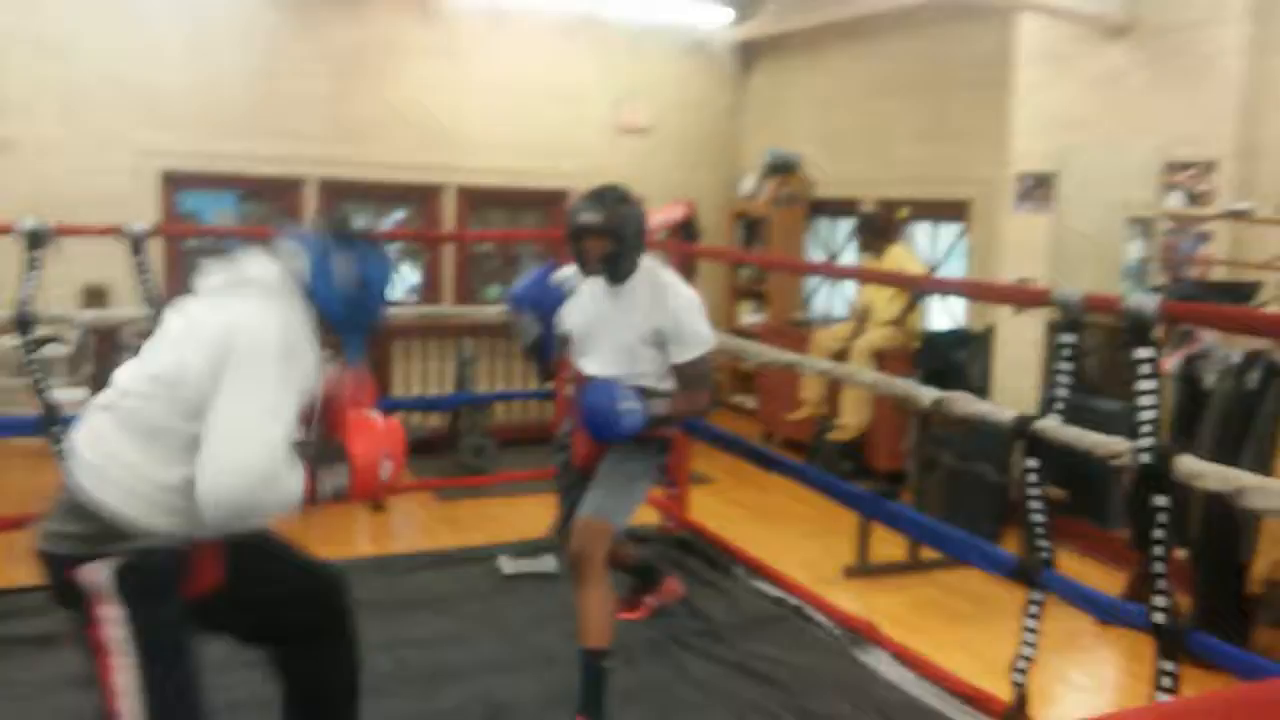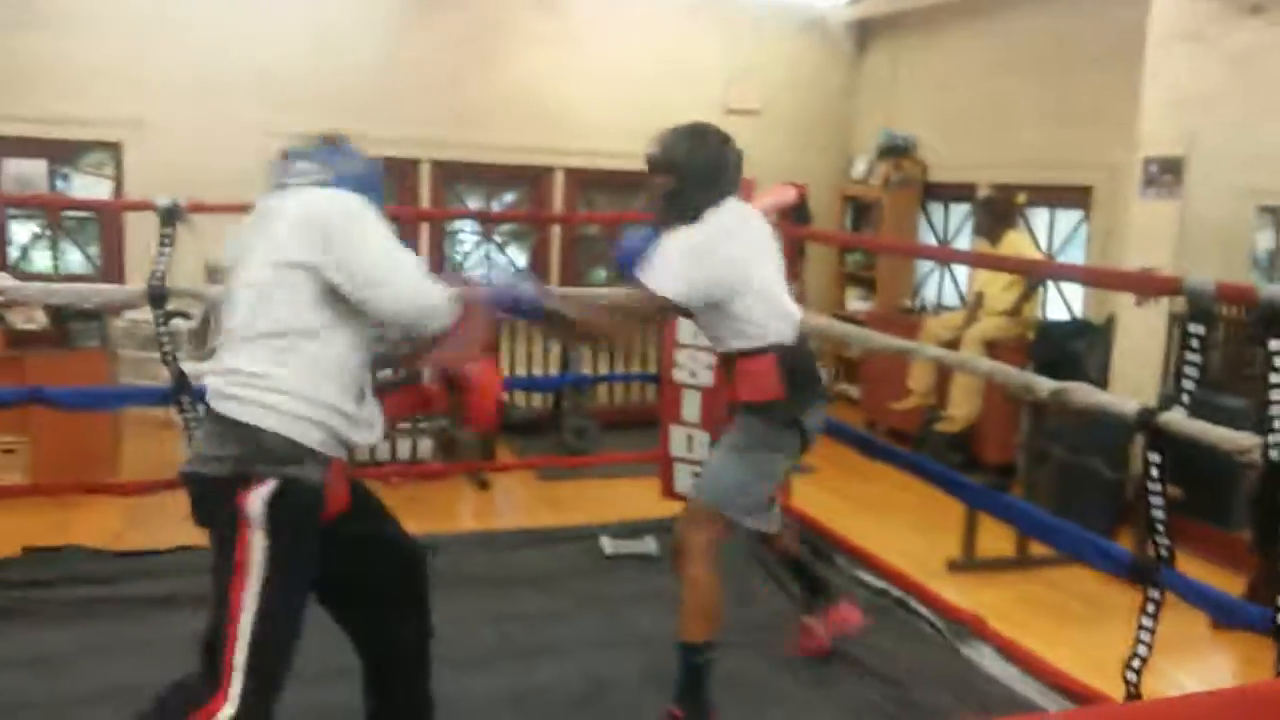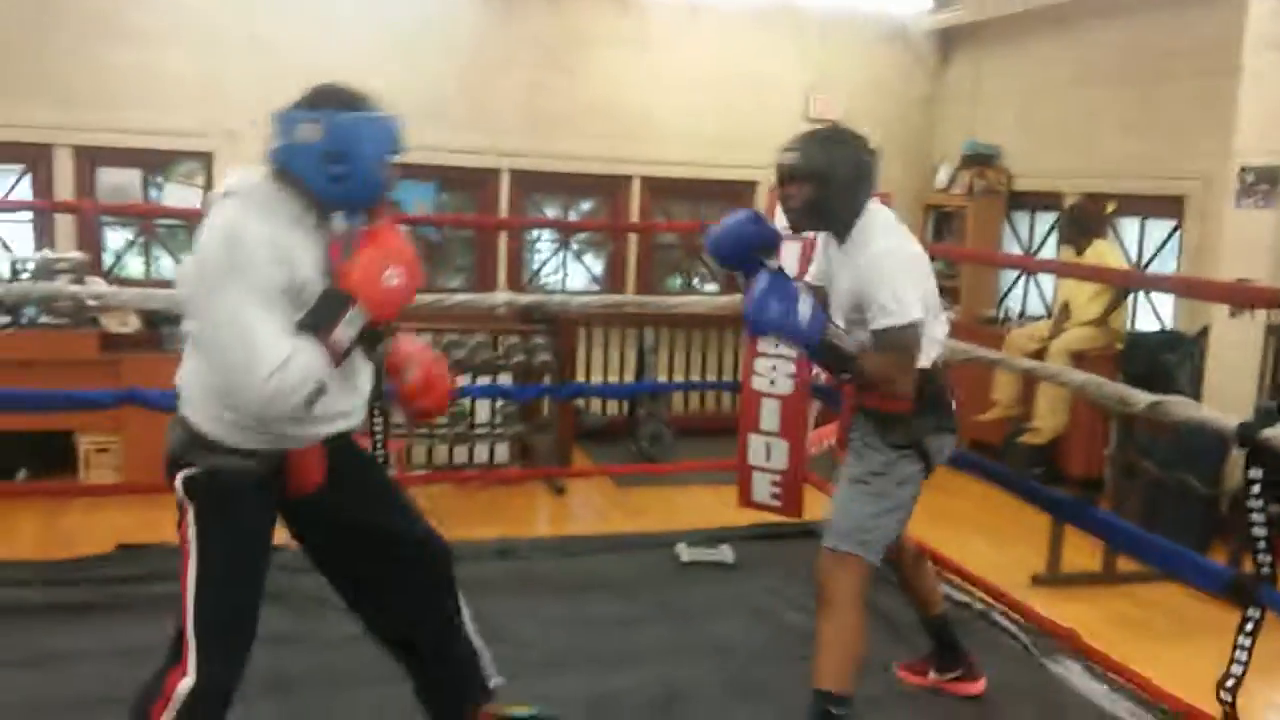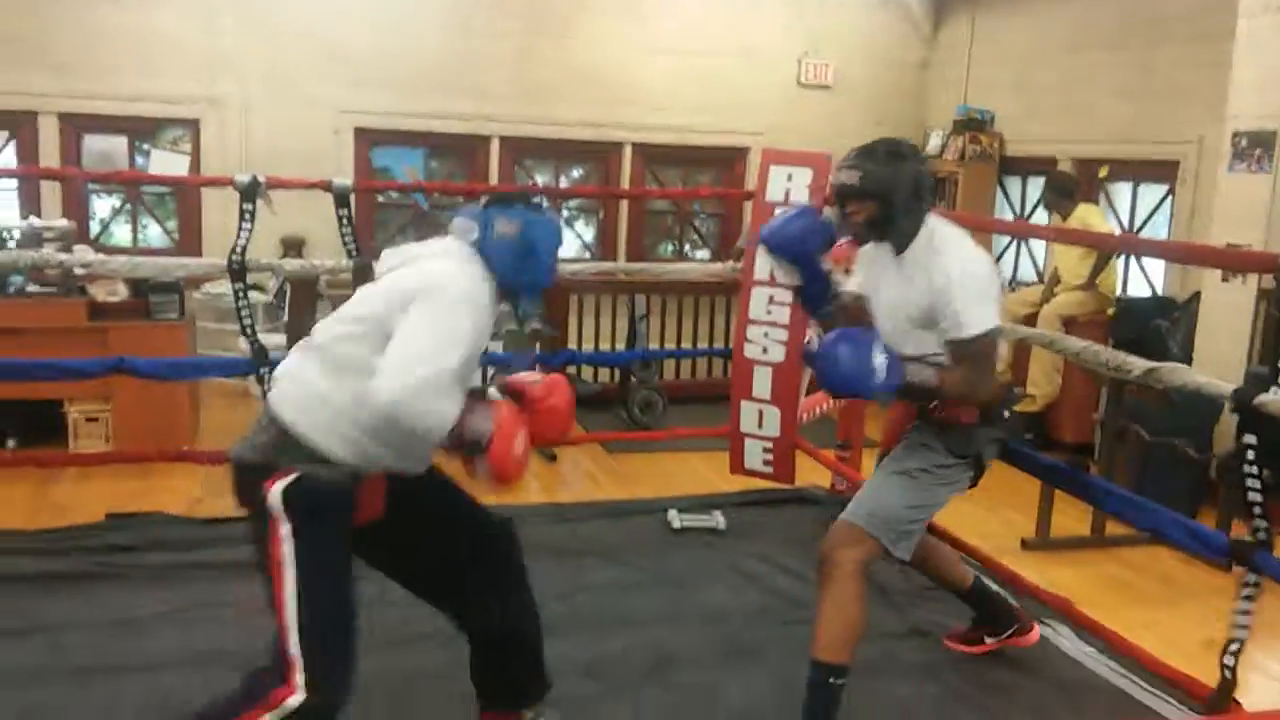
dt=0.5s
person 1, frame 1
left shoulder: (672, 297)
right shoulder: (567, 283)
left elbow: (700, 392)
right elbow: (548, 367)
left wrist: (651, 410)
right wrist: (534, 326)
left hip: (635, 438)
right hip: (584, 427)
left knee: (586, 549)
right knee: (579, 533)
right ankle: (652, 579)
person 1, frame 2
left shoulder: (707, 238)
right shoulder: (737, 219)
left elbow: (621, 324)
right wrist: (659, 266)
left hip: (774, 400)
right hip: (780, 386)
left knee: (695, 536)
right knee: (751, 505)
right ankle: (824, 604)
person 1, frame 3
left shoulder: (886, 254)
right shoulder: (839, 234)
left elbow: (895, 377)
right elbow: (816, 304)
left wrist: (822, 337)
right wrist: (757, 272)
left hip: (903, 425)
right hip: (886, 419)
left knee: (839, 575)
right knee: (888, 537)
right ankle: (950, 662)
person 1, frame 4
left shoulder: (958, 265)
right shoulder: (877, 244)
left elbow: (980, 385)
right elbow: (850, 326)
left wrist: (899, 375)
right wrist: (807, 271)
left hip: (952, 429)
right hip: (914, 415)
left knee: (843, 552)
right knee: (897, 533)
right ankle: (1003, 619)
person 2, frame 1
left shoulder: (247, 303)
right shoulder: (276, 330)
right elbow: (233, 489)
left wrist: (328, 411)
right wrist: (338, 471)
left hip: (177, 530)
right hip: (121, 546)
left knee: (315, 603)
person 2, frame 2
left shoulder: (280, 229)
right shoulder: (332, 209)
right elbow: (409, 299)
right wrist: (464, 316)
left hip: (294, 461)
right hip: (262, 469)
left knee: (395, 575)
person 2, frame 3
left shoulder: (313, 213)
right shoulder: (236, 235)
right elbow: (269, 387)
left wrist: (398, 352)
right wrist: (358, 308)
left hip: (321, 446)
right hip: (233, 462)
left knee: (416, 565)
right knee: (210, 661)
person 2, frame 4
left shoulder: (452, 273)
right shoulder: (461, 284)
right elbow: (407, 395)
left wrist: (509, 403)
right wrist: (481, 430)
left hip: (364, 466)
right hip: (303, 467)
left knee: (489, 552)
person 3, frame 1
left shoulder: (899, 254)
right shoulder: (869, 260)
left wrist: (901, 317)
right wrist: (858, 322)
left hip: (900, 327)
right hip: (872, 323)
left knee: (862, 346)
right knee: (821, 338)
left ankle: (852, 423)
right ankle: (814, 402)
person 3, frame 2
left shoulder: (1017, 241)
right shoulder: (982, 245)
left wrist: (1017, 307)
right wrist: (972, 310)
left hip: (1014, 317)
right hip: (984, 311)
left knee: (973, 335)
right knee: (931, 326)
left ankle: (960, 415)
right ankle: (921, 392)
person 3, frame 3
left shoulder: (1104, 250)
right shoulder: (1070, 256)
left wrist: (1102, 318)
right wrist: (1058, 321)
left hip: (1104, 327)
right hip: (1072, 323)
left knee: (1059, 347)
right knee: (1016, 337)
left ankle: (1046, 427)
right ankle: (1007, 404)
person 3, frame 4
left shoulder: (1088, 213)
right shoulder: (1058, 221)
left wrist: (1089, 282)
right wrist: (1048, 288)
left hip: (1096, 291)
right hip: (1064, 287)
left knee: (1050, 312)
right knee: (1010, 303)
left ankle: (1041, 394)
right ankle: (999, 370)
